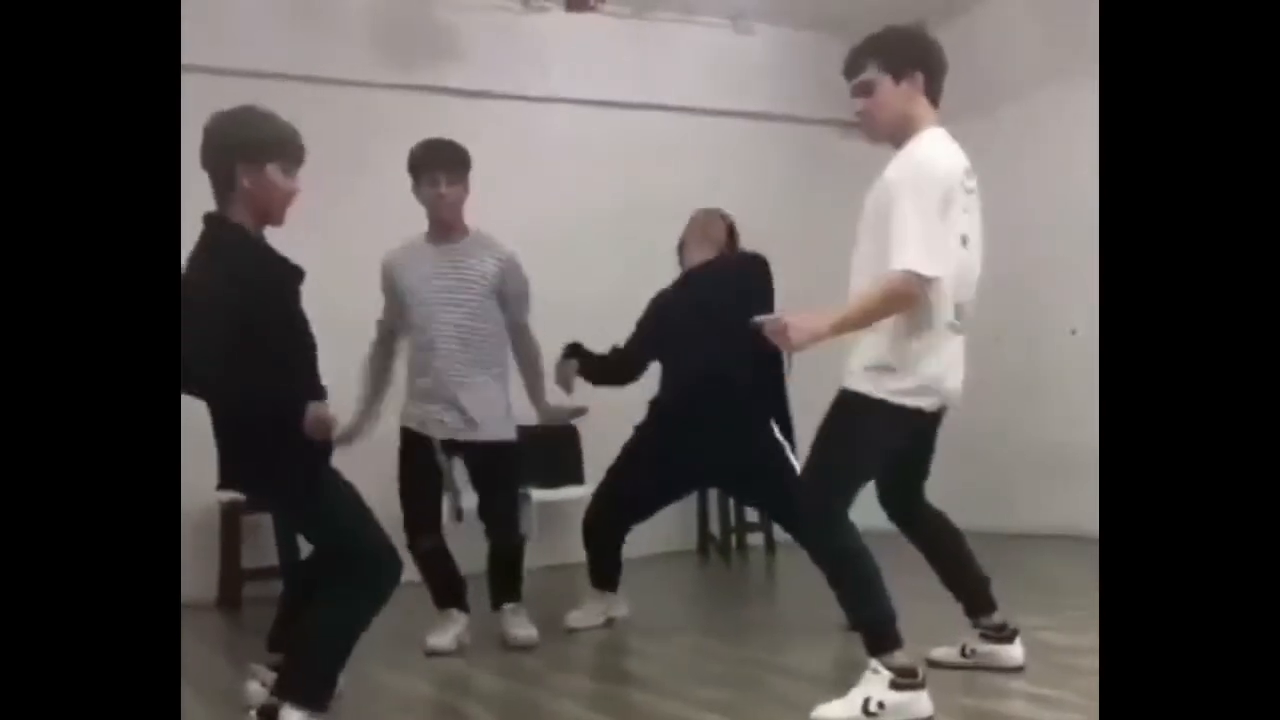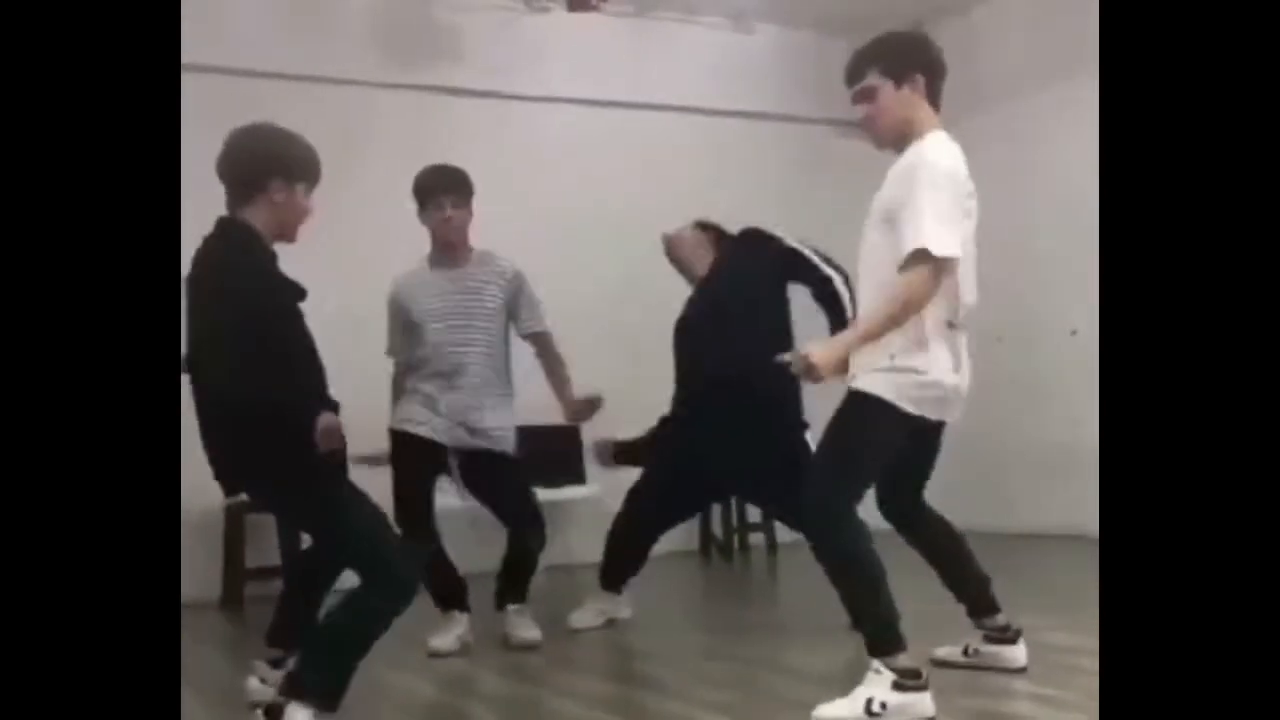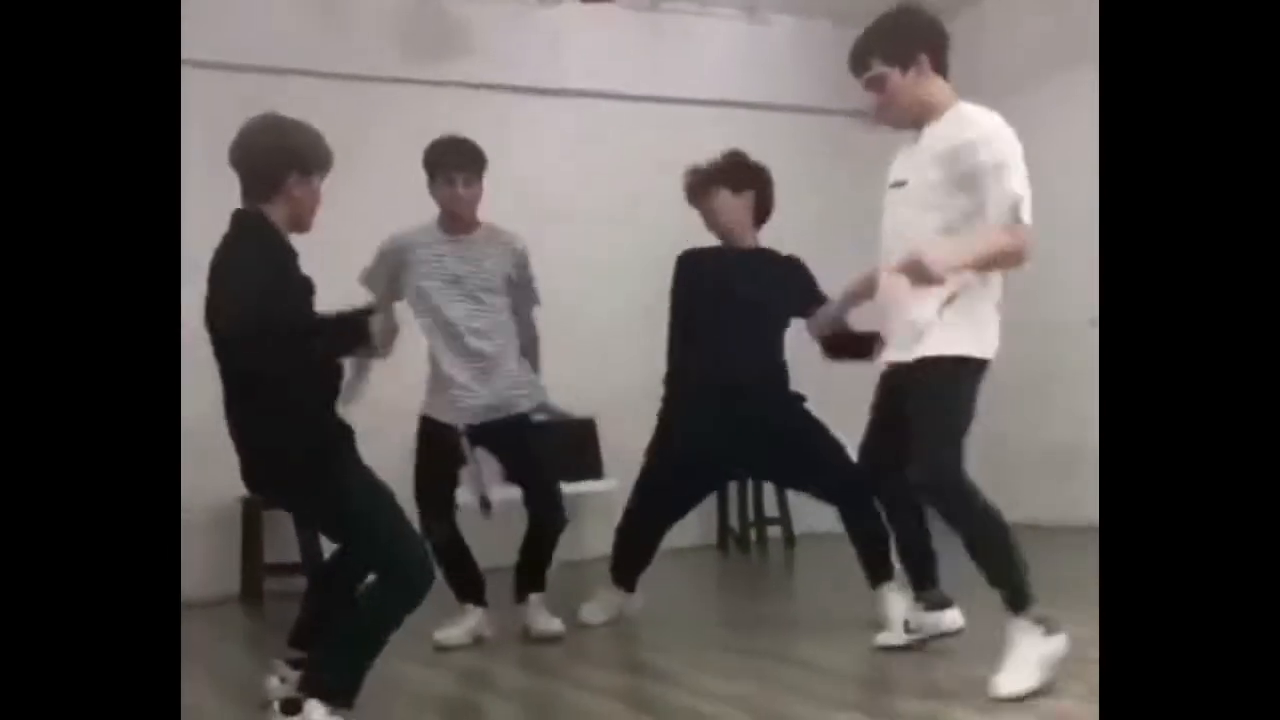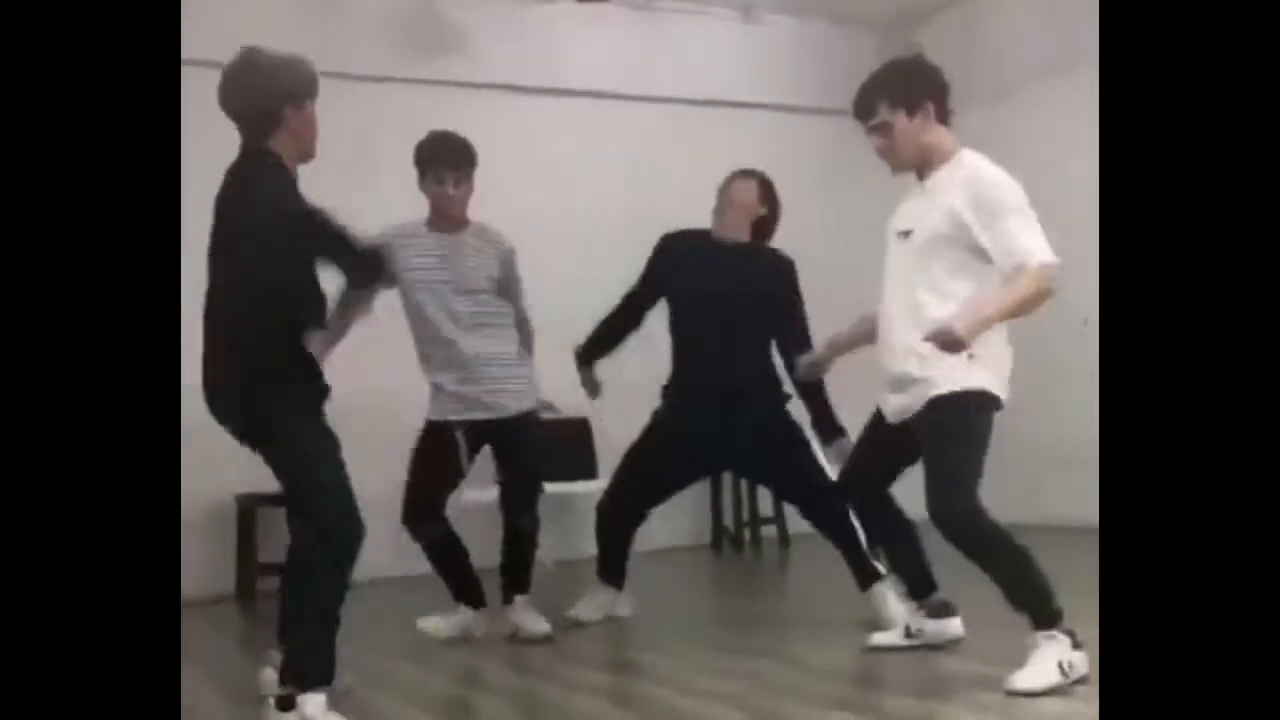
dt=0.3s
person 1, frame 1
left shoulder: (920, 164)
right shoulder: (946, 162)
left elbow: (910, 282)
left wrist: (815, 326)
left hip: (894, 373)
right hip: (925, 373)
left knee: (817, 507)
right knee: (904, 500)
right ankle: (995, 633)
person 1, frame 2
left shoulder: (928, 162)
right shoulder: (931, 166)
left elbow: (929, 270)
left wrist: (842, 345)
left hip: (899, 375)
right hip: (927, 374)
left knee: (825, 505)
right knee: (902, 503)
right ankle: (998, 633)
person 1, frame 3
left shoulder: (978, 133)
right shoulder: (910, 150)
left elbow: (1016, 235)
left wrist: (952, 262)
right wrist: (844, 300)
left hip: (952, 340)
right hip: (907, 343)
left knee: (937, 476)
right knee: (881, 475)
left ankle: (1032, 626)
person 1, frame 4
left shoulder: (981, 182)
right shoulder: (914, 199)
left elbow: (1040, 276)
left wrist: (976, 324)
right wrist: (831, 349)
left hip: (960, 382)
right hip: (906, 384)
left knee: (952, 508)
right knee: (858, 489)
left ankle: (1057, 639)
right ankle: (932, 611)
person 2, frame 1
left shoulder: (236, 253)
right shoulder: (224, 260)
right elbow: (201, 369)
left wrist: (305, 402)
right wrist: (293, 409)
left hip: (274, 442)
right hip: (275, 447)
left knee: (338, 548)
right knee: (374, 566)
person 2, frame 2
left shoulder: (232, 258)
right shoulder: (235, 264)
right elbow: (217, 371)
left wrist: (314, 409)
right wrist: (307, 418)
left hip: (274, 448)
right hip: (284, 454)
left knee: (335, 544)
right knee: (393, 573)
left ankle: (279, 666)
person 2, frame 3
left shoulder: (250, 250)
right shoulder: (257, 255)
right elbow: (265, 337)
left wrist: (347, 331)
right wrist: (358, 329)
left hip: (287, 441)
right hip: (296, 447)
left knee: (365, 544)
right knee: (407, 567)
left ankle: (299, 665)
person 2, frame 4
left shoulder: (258, 188)
right shoulder: (263, 191)
left elbow: (314, 234)
right elbow: (281, 281)
left wrist: (364, 265)
right wrist: (368, 268)
left hip: (268, 377)
right hip: (266, 383)
left knee: (320, 521)
right knee: (334, 527)
left ankle: (295, 660)
person 3, frame 1
left shoulder: (500, 259)
right shoulder: (398, 264)
left elbow: (522, 337)
right elbow: (386, 339)
left wrist: (546, 401)
right wrist: (365, 412)
left hip: (488, 420)
right hip: (423, 418)
left knee: (504, 524)
right knee: (421, 531)
left ankle: (510, 607)
right ankle: (452, 613)
person 3, frame 2
left shoulder: (506, 276)
right shoulder: (406, 290)
left elbow: (542, 342)
right elbow: (402, 369)
left wrist: (570, 400)
right wrist: (397, 421)
left hip: (487, 430)
right hip: (419, 429)
left knee: (528, 529)
right knee: (416, 535)
left ankle: (513, 607)
right ankle: (455, 614)
person 3, frame 3
left shoulder: (508, 248)
right shoulder: (405, 247)
right elbow: (372, 303)
left wrist: (530, 381)
left hip: (508, 402)
right hip: (445, 405)
left knee: (547, 505)
right knee: (436, 515)
left ankle: (531, 598)
right ankle: (473, 607)
person 3, frame 4
left shoulder: (496, 247)
right shoulder: (394, 244)
right elbow: (354, 299)
left wrist: (525, 379)
left hip: (512, 400)
right hip: (451, 402)
left knee: (521, 508)
right knee: (421, 512)
left ankle: (518, 602)
right ankle: (470, 605)
person 4, frame 1
left shoulder: (747, 273)
right shoulder: (669, 302)
right wrist: (578, 357)
left hip: (744, 429)
right hip: (673, 431)
right knee: (604, 515)
right ankle: (605, 596)
person 4, frame 2
left shoulder: (754, 254)
right shoulder: (692, 319)
left elbow: (831, 279)
right wrist: (625, 450)
left hip: (770, 434)
right hip: (699, 439)
right knee: (636, 521)
right ankle: (608, 597)
person 4, frame 3
left shoulder: (786, 272)
right shoulder: (693, 268)
left elbow: (836, 338)
right elbow: (681, 357)
right wrist: (669, 426)
left hip: (774, 418)
right hip: (703, 422)
left knee: (855, 493)
right knee: (644, 516)
left ankle: (894, 597)
right ankle: (618, 590)
person 4, frame 4
left shoulder: (773, 271)
right shoulder: (675, 251)
left elbow: (797, 353)
right elbow: (632, 309)
left wrist: (829, 428)
right wrist: (589, 353)
left hip: (757, 416)
right hip: (687, 416)
left knee: (828, 502)
right knee: (616, 508)
left ankle: (884, 596)
right ankle: (609, 591)
